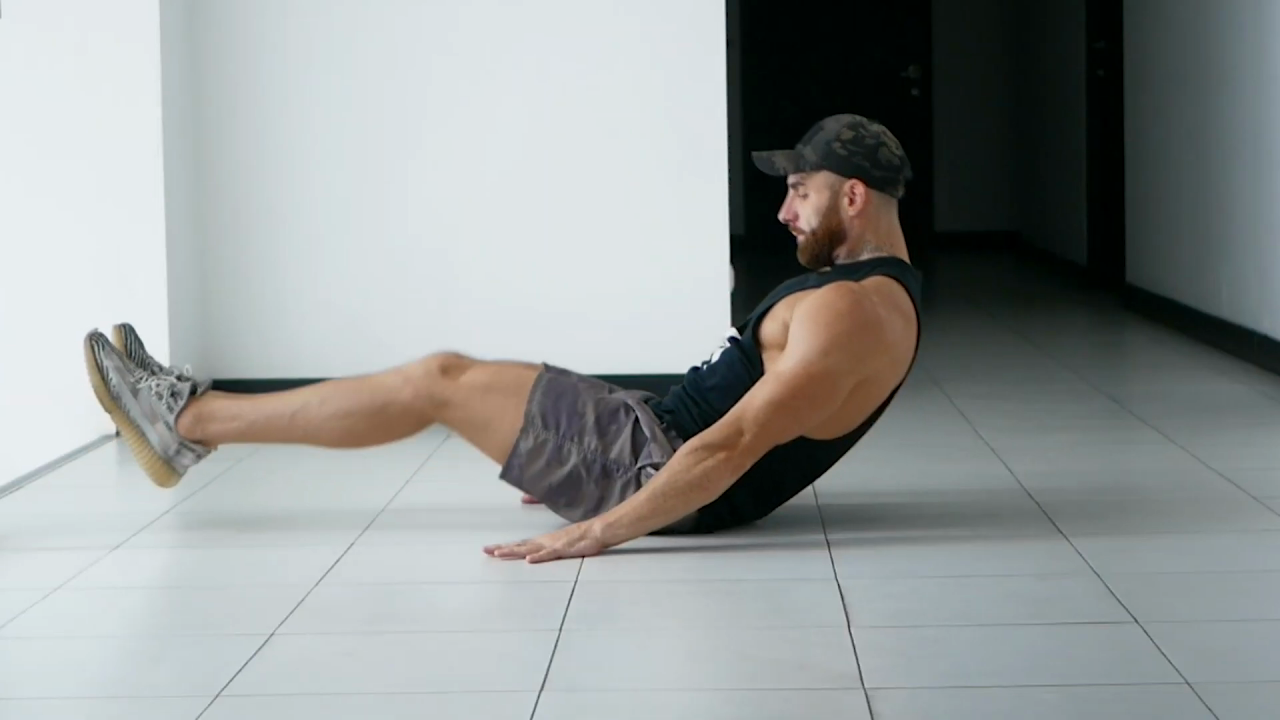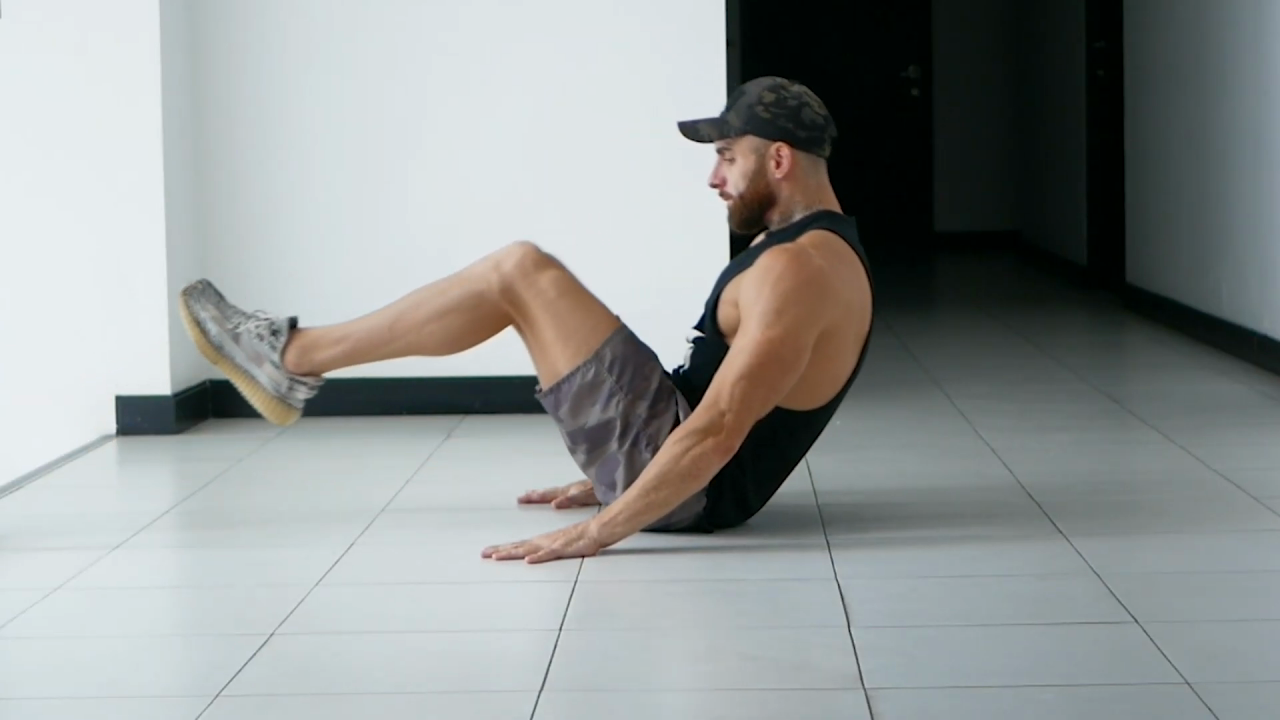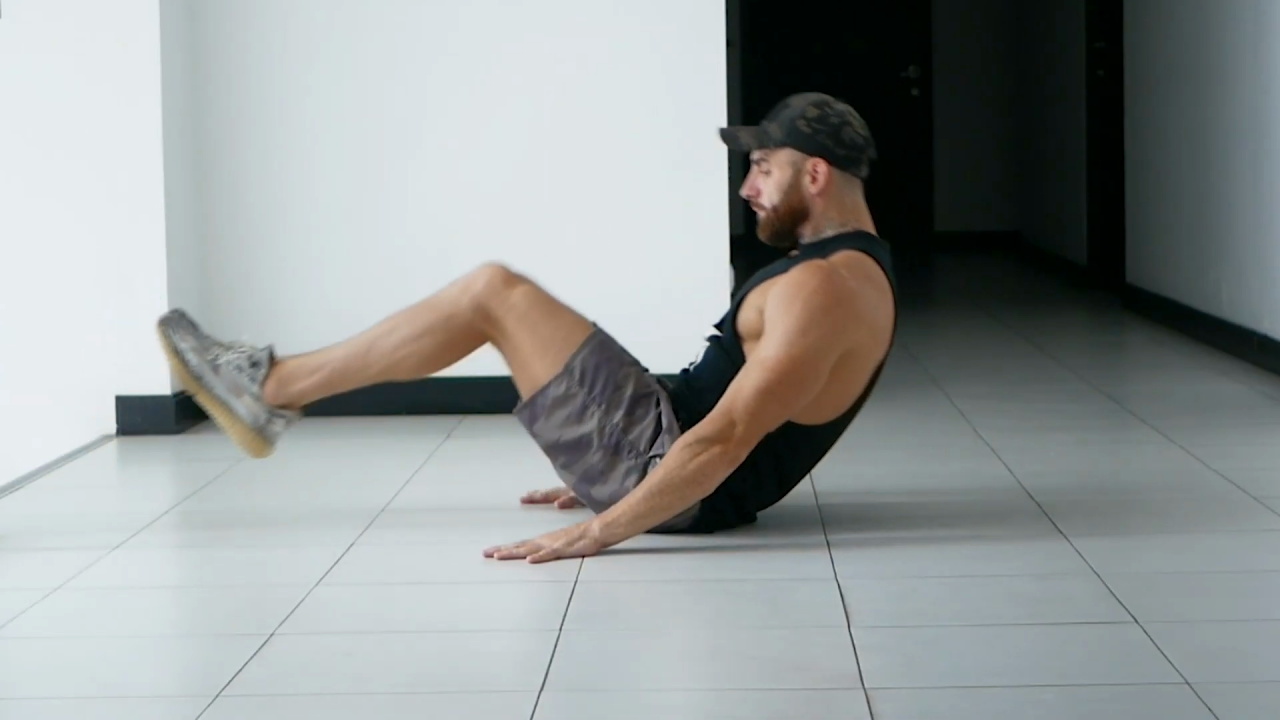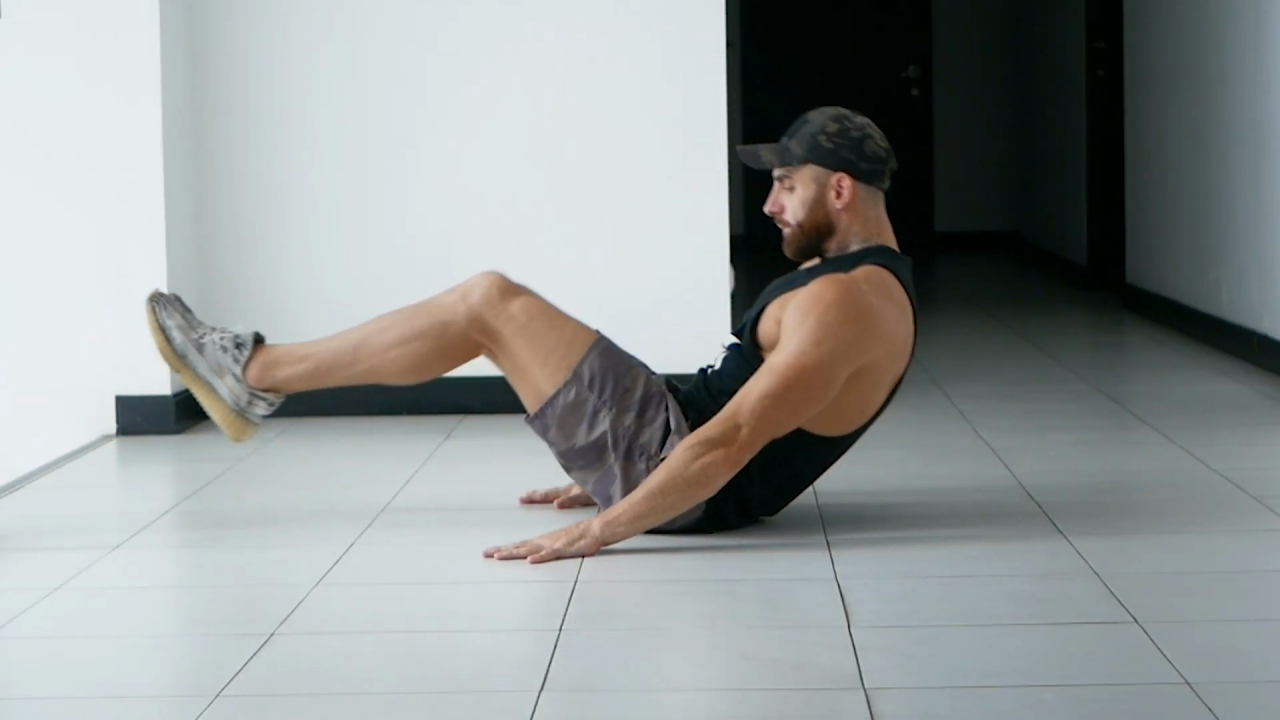
dt=1s
person 1, frame 1
left shoulder: (853, 311)
right shoulder: (869, 290)
left elbow: (733, 447)
left wrist: (599, 531)
right wrist: (600, 471)
left hip: (657, 464)
right hip: (662, 439)
left knee: (440, 380)
right knee: (453, 378)
left ankle: (189, 420)
right ankle: (195, 415)
person 1, frame 2
left shoulder: (797, 268)
right shoulder: (815, 249)
left elbow: (718, 431)
left wrist: (597, 533)
right wrist: (607, 481)
left hip: (689, 490)
right hip: (685, 472)
left knee: (521, 271)
right knee: (526, 279)
left ankle: (293, 357)
right ankle: (299, 356)
person 1, frame 3
left shoulder: (826, 289)
right shoulder: (849, 265)
left elbow: (725, 440)
left wrist: (597, 532)
right wrist: (605, 465)
left hip: (675, 475)
right hip: (671, 442)
left knee: (495, 289)
right knee: (499, 301)
left ankle: (269, 389)
right ankle: (271, 387)
person 1, frame 4
left shoulder: (845, 302)
right shoulder: (858, 278)
left elbow: (731, 442)
left wrist: (599, 531)
right wrist: (609, 480)
left hip: (678, 477)
right hip: (683, 467)
left knee: (488, 301)
right knee: (499, 309)
left ankle: (256, 372)
right ankle: (266, 372)
